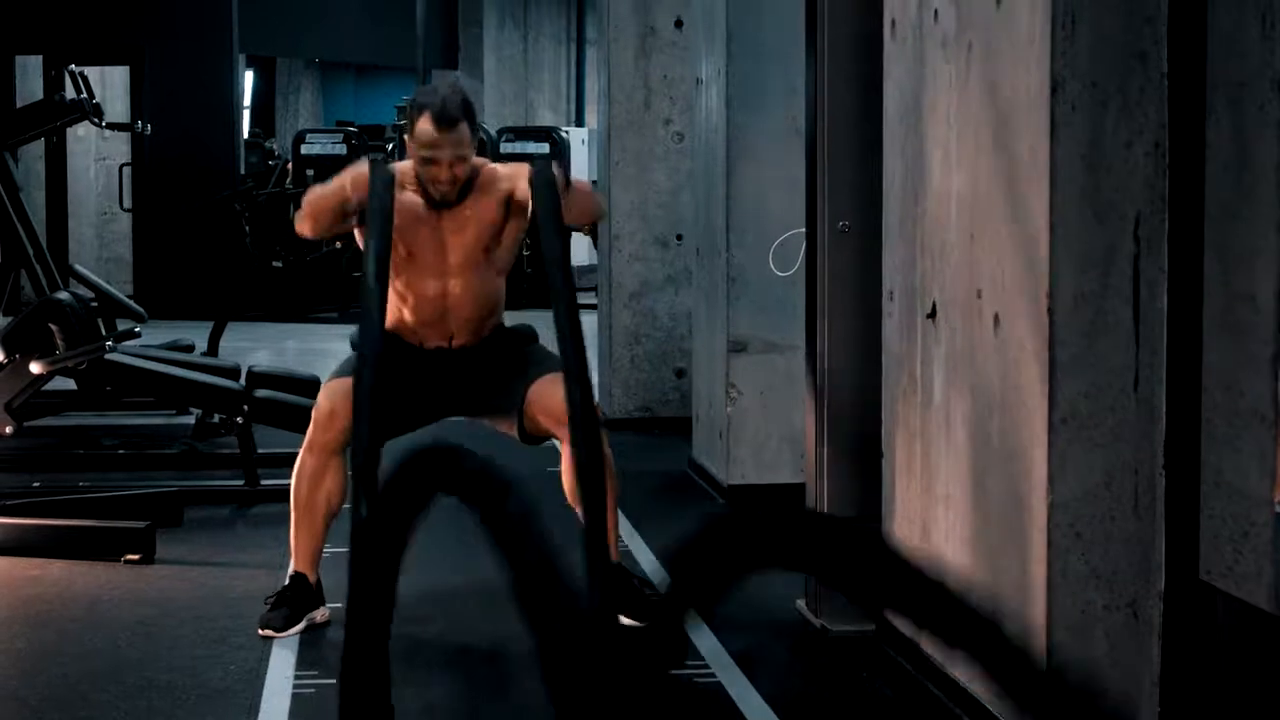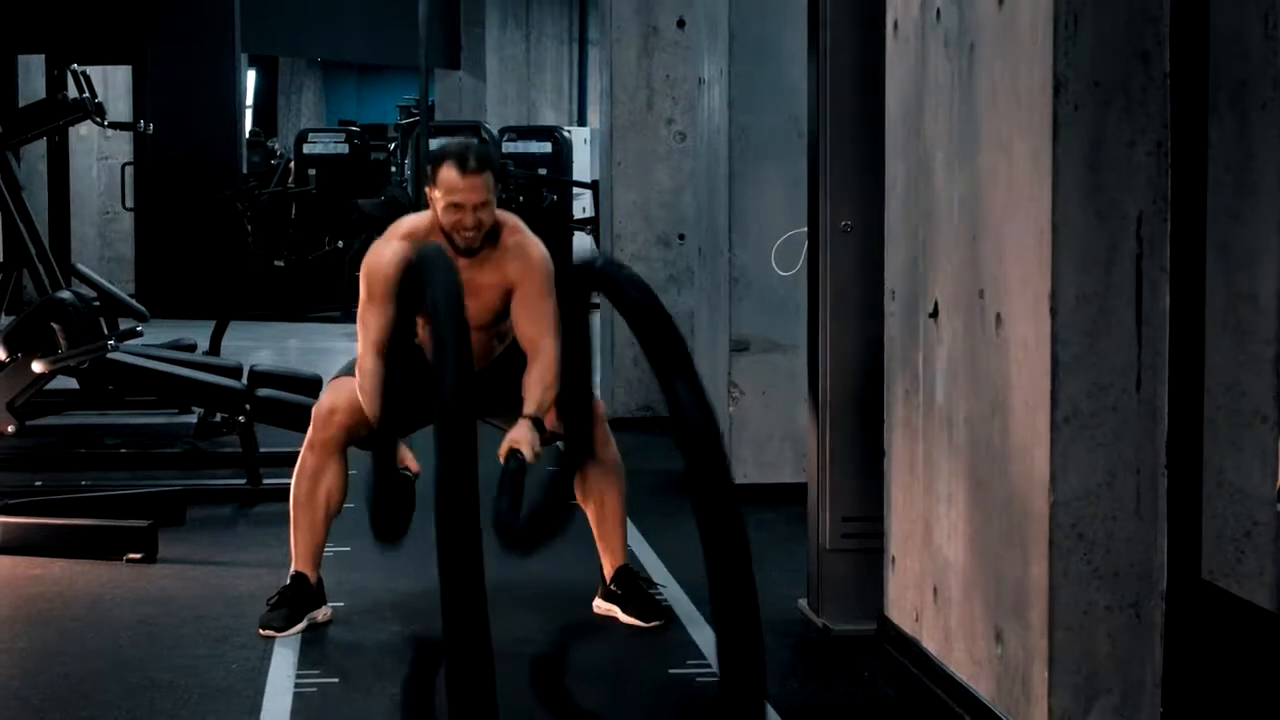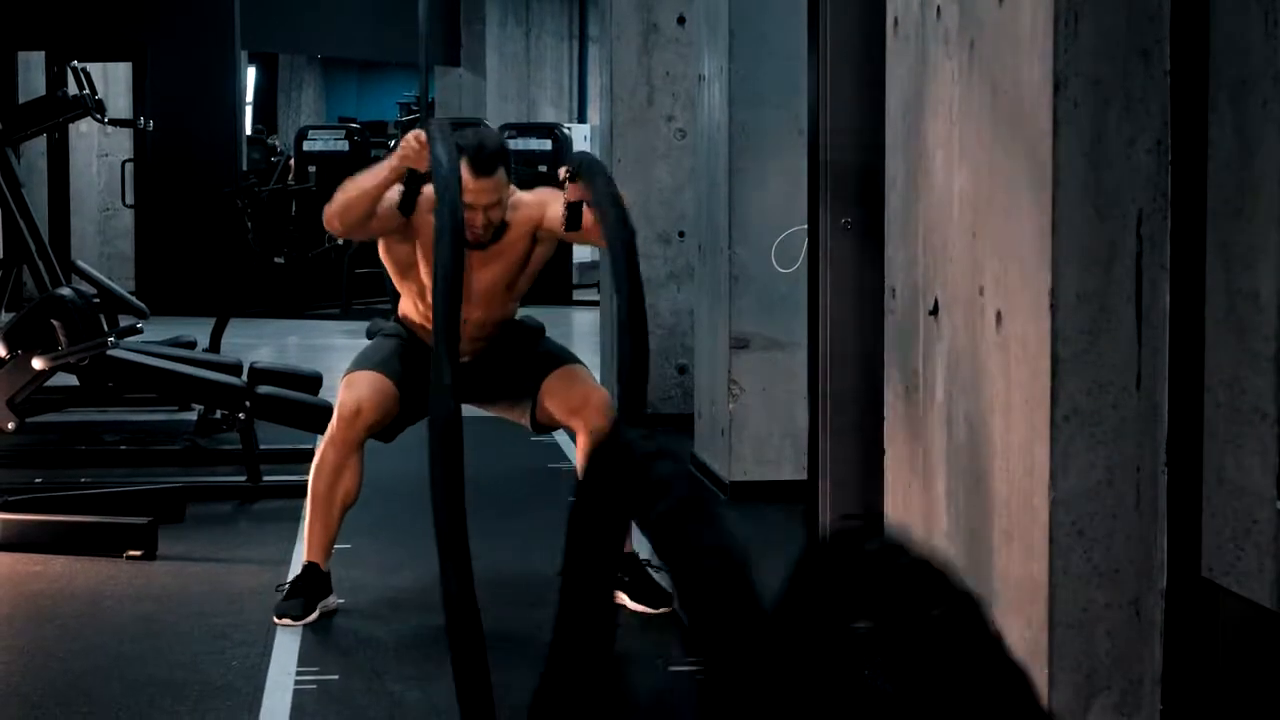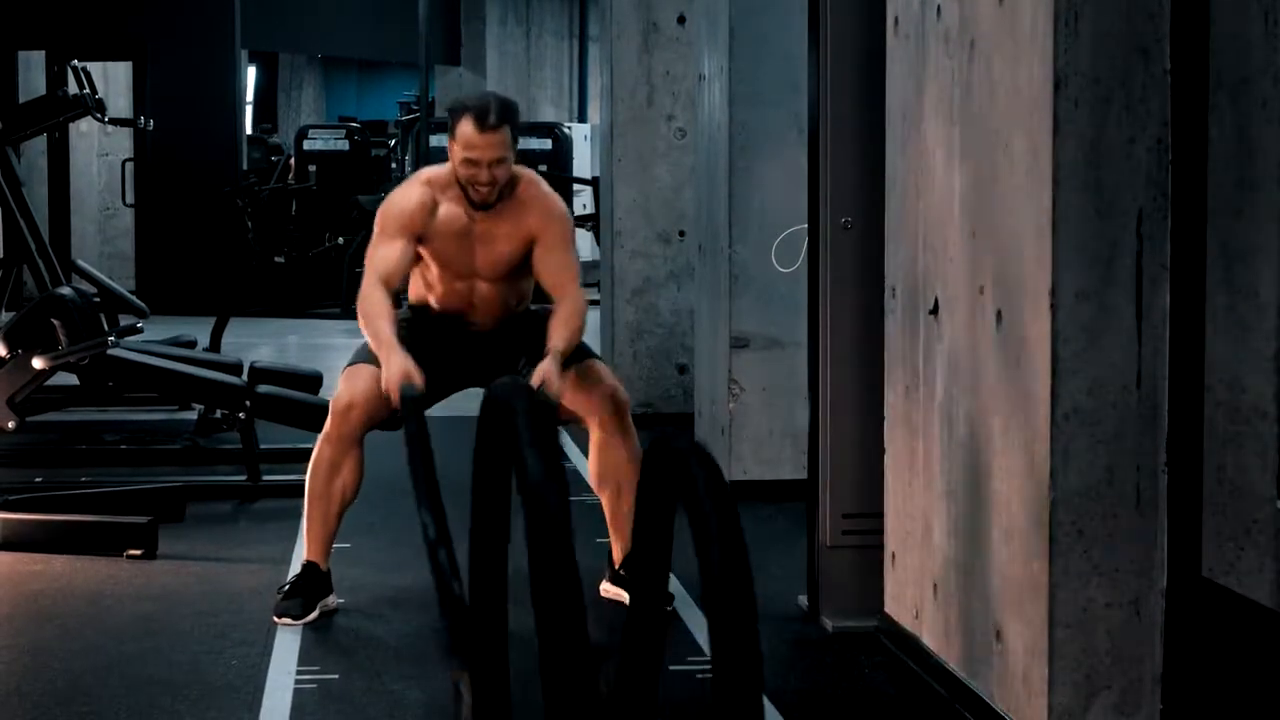
dt=1s
person 1, frame 1
left shoulder: (504, 185)
left elbow: (591, 211)
right elbow: (308, 222)
left wrist: (554, 182)
right wrist: (350, 184)
left hip: (494, 355)
right hip: (403, 358)
right knee: (329, 419)
left ankle: (610, 574)
right ankle: (303, 586)
person 1, frame 2
left shoulder: (523, 251)
right shoulder: (395, 252)
left elbow: (543, 348)
right elbow: (372, 353)
left wrist: (529, 422)
right wrist: (389, 442)
left hip: (500, 363)
right hip: (414, 361)
left knee: (589, 418)
right knee: (330, 418)
left ankle: (618, 579)
right ankle: (304, 587)
person 1, frame 3
left shoulder: (533, 211)
right shoulder: (413, 210)
right elbow: (337, 221)
left wrist: (586, 201)
right wrist: (396, 166)
left hip: (506, 348)
right hip: (418, 348)
left knee: (597, 408)
right knee: (353, 411)
left ankle: (625, 566)
right ankle: (314, 575)
person 1, frame 4
left shoulder: (540, 204)
right shoulder: (415, 200)
left elbow: (570, 296)
right elbow: (372, 289)
left wrist: (556, 358)
right wrist: (391, 354)
left hip: (514, 332)
right hip: (428, 329)
left knee: (610, 401)
right knee: (347, 409)
left ankle: (624, 567)
right ankle: (314, 574)
